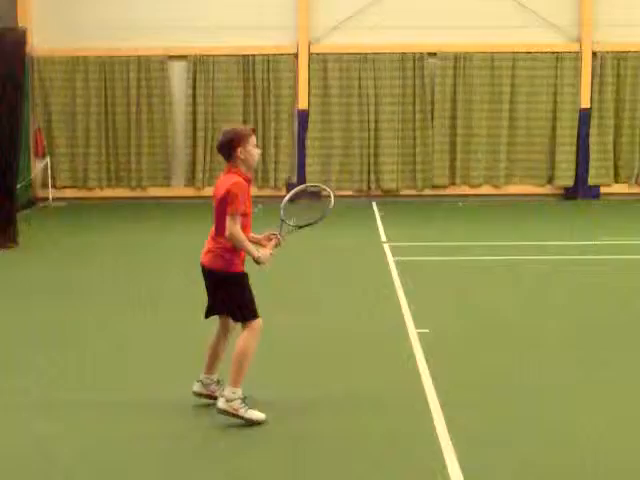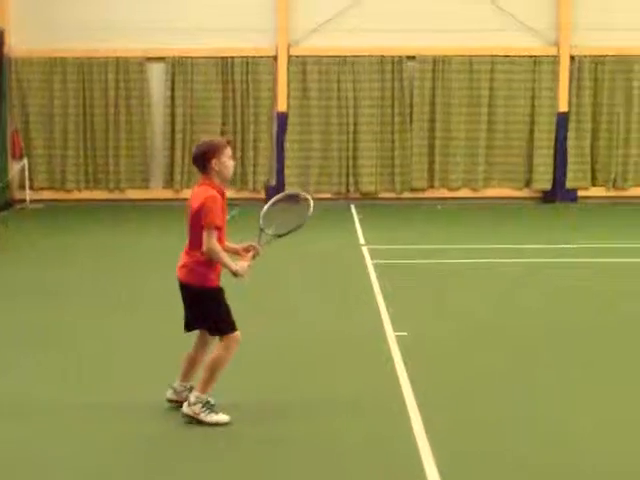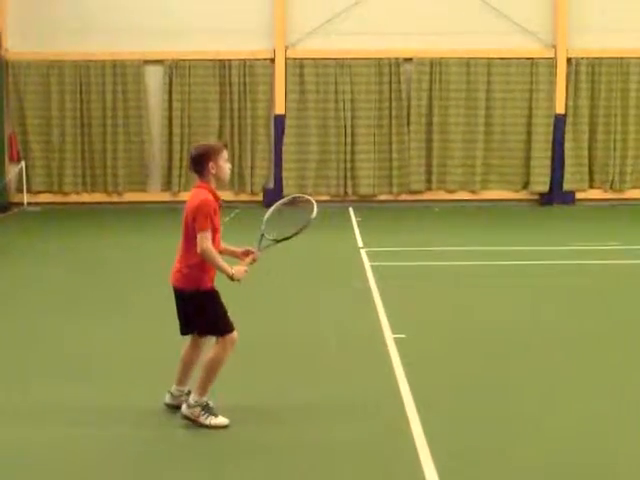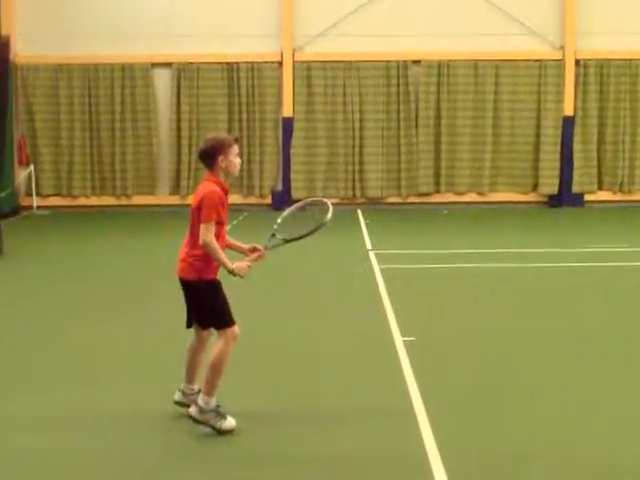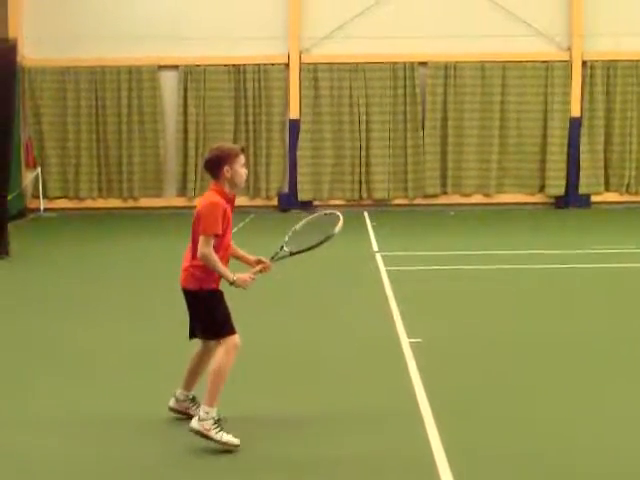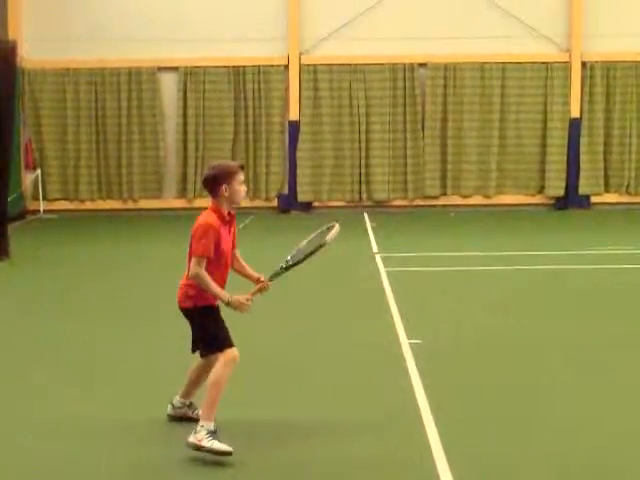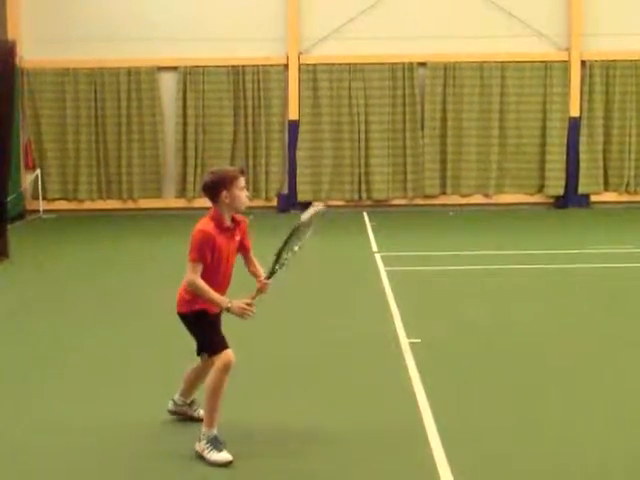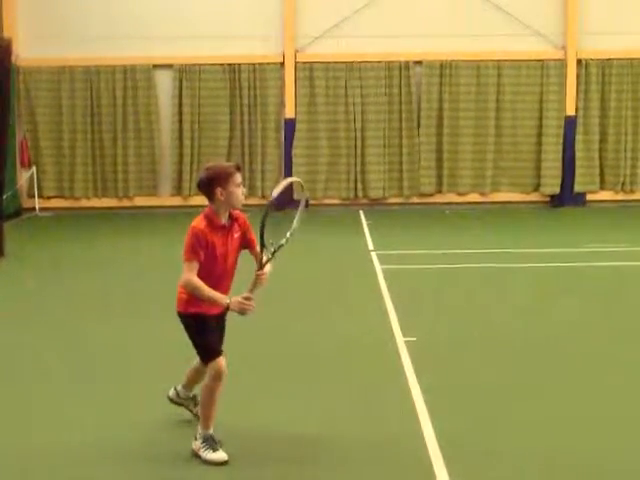
dt=0.4s
person 1, frame 1
left shoulder: (227, 180)
right shoulder: (237, 185)
right elbow: (232, 232)
left wrist: (257, 238)
right wrist: (256, 254)
left hip: (214, 261)
right hip: (226, 265)
left knee: (226, 324)
right knee: (252, 325)
left ankle: (207, 382)
right ankle: (232, 397)
person 1, frame 2
left shoulder: (202, 193)
right shoulder: (211, 198)
right elbow: (209, 246)
left wrist: (236, 249)
right wrist: (234, 267)
left hip: (191, 275)
right hip: (202, 278)
left knee: (207, 334)
right knee: (230, 337)
left ankle: (180, 389)
right ankle: (196, 402)
person 1, frame 3
left shoulder: (201, 196)
right shoulder: (205, 201)
right elbow: (204, 248)
left wrist: (236, 252)
right wrist: (230, 272)
left hip: (185, 279)
right hip: (197, 282)
left knee: (199, 337)
right knee: (227, 338)
left ankle: (178, 393)
right ankle: (196, 404)
person 1, frame 4
left shoulder: (212, 189)
right shoulder: (213, 193)
right elbow: (206, 240)
left wrist: (243, 248)
right wrist: (231, 267)
left hip: (193, 271)
right hip: (200, 272)
left knee: (203, 331)
right knee: (229, 333)
left ankle: (187, 390)
right ankle: (206, 405)
person 1, frame 5
left shoulder: (222, 201)
right shoulder: (214, 204)
right elbow: (205, 252)
left wrist: (251, 260)
right wrist: (233, 278)
left hip: (199, 282)
right hip: (202, 282)
left knee: (211, 343)
right knee: (230, 342)
left ankle: (182, 398)
right ankle: (207, 418)
person 1, frame 6
left shoulder: (228, 219)
right shoulder: (208, 224)
left elbow: (233, 259)
right elbow: (196, 272)
left wrist: (255, 278)
right wrist: (228, 299)
left hip: (204, 299)
right hip: (197, 299)
left knee: (211, 356)
right knee: (228, 356)
left ankle: (180, 403)
right ankle: (203, 431)
person 1, frame 7
left shoulder: (239, 224)
right shoulder: (205, 232)
left elbow: (249, 258)
right elbow: (192, 280)
left wrist: (261, 277)
right wrist: (229, 304)
left hip: (213, 304)
right hip: (194, 305)
left knee: (210, 358)
right knee: (225, 360)
left ankle: (181, 401)
right ankle: (207, 438)
person 1, frame 8
left shoulder: (239, 221)
right shoulder: (199, 230)
left elbow: (260, 253)
right elbow: (188, 279)
left wrist: (264, 268)
right wrist: (228, 301)
left hip: (218, 305)
right hip: (195, 307)
left knee: (209, 359)
right knee: (218, 367)
left ankle: (183, 392)
right ankle: (203, 437)
